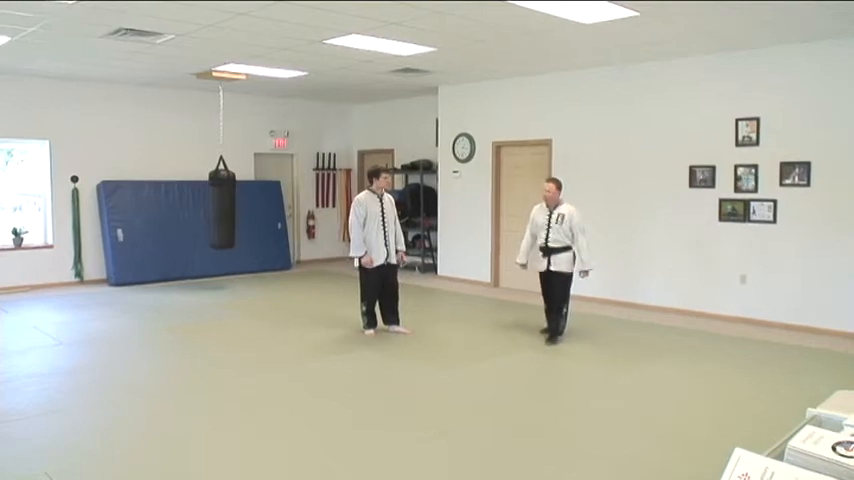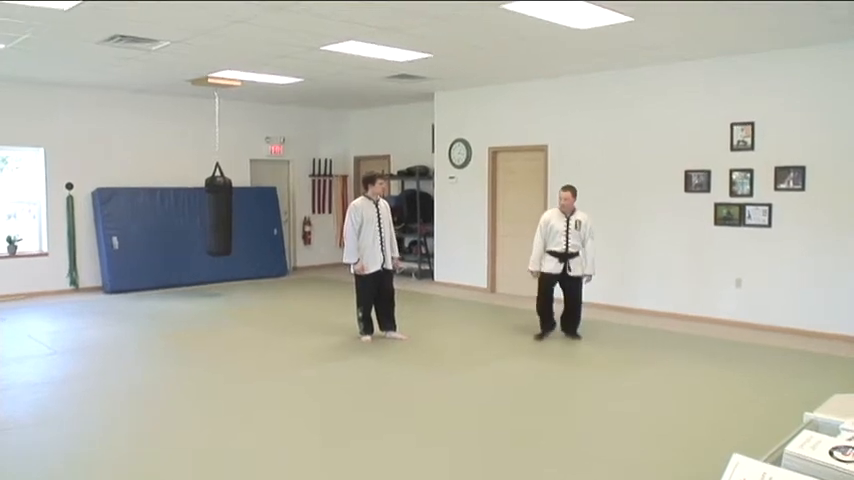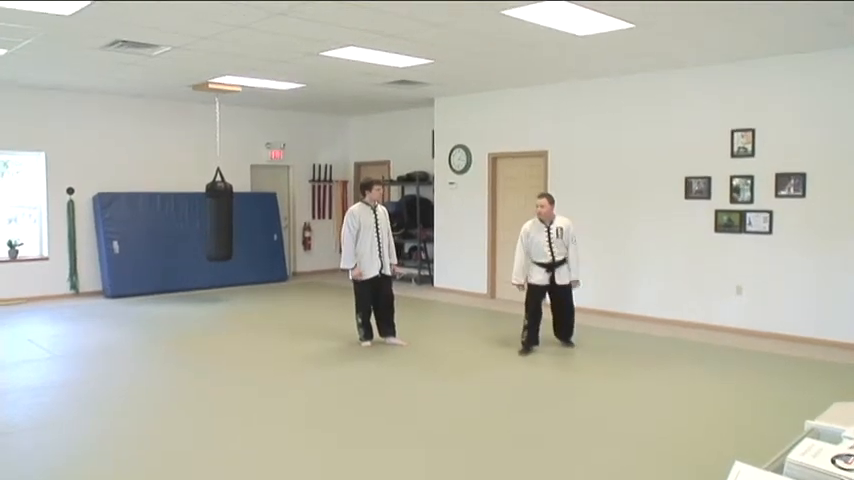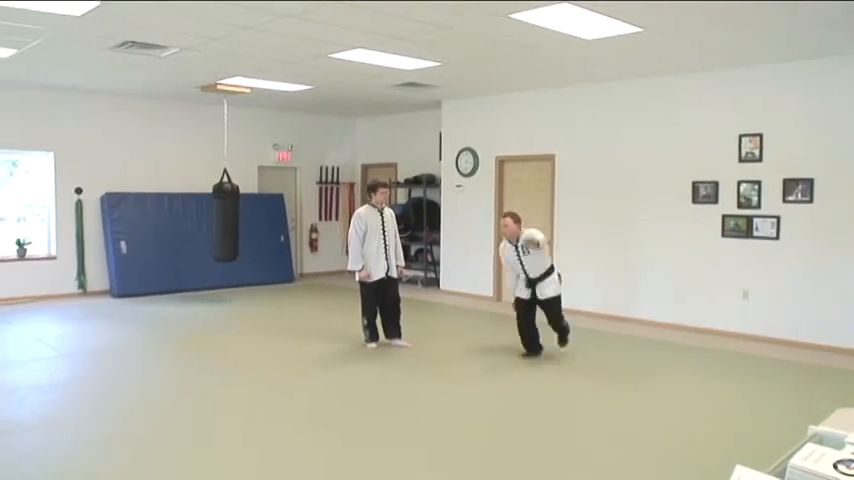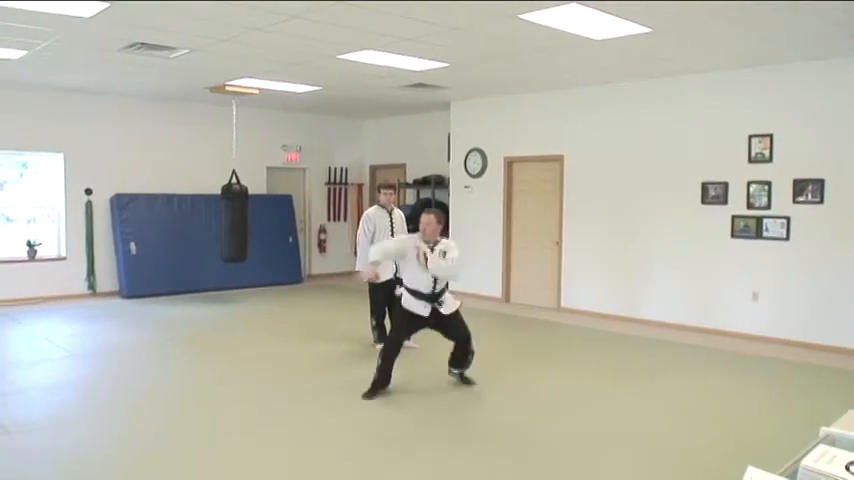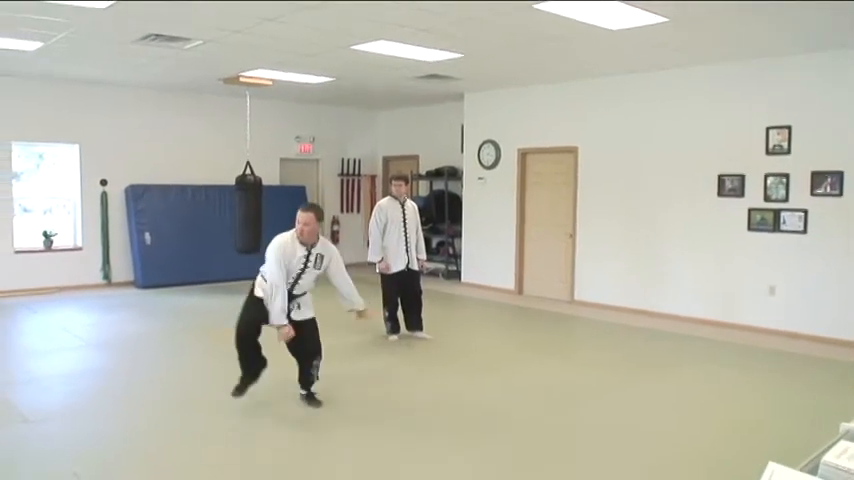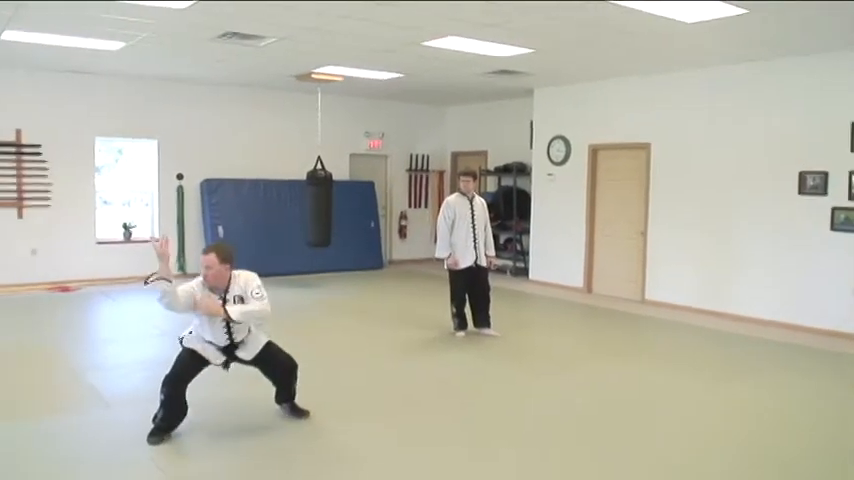
dt=0.7s
person 1, frame 1
left shoulder: (570, 212)
right shoulder: (537, 210)
left elbow: (580, 238)
right elbow: (530, 235)
left wrist: (584, 264)
right wrist: (523, 257)
left hip: (562, 259)
right hip: (544, 258)
left knee: (560, 297)
right knee: (548, 296)
left ankle: (555, 332)
right ankle: (552, 325)
person 1, frame 2
left shoulder: (583, 219)
right shoulder: (548, 216)
left elbow: (588, 245)
right elbow: (539, 241)
left wrist: (589, 269)
right wrist: (534, 265)
left hip: (573, 264)
right hip: (551, 262)
left knee: (574, 300)
right knee: (544, 296)
left ankle: (570, 329)
right ankle: (547, 327)
person 1, frame 3
left shoulder: (565, 224)
right shoulder: (528, 227)
left elbow: (572, 250)
right elbow: (521, 253)
left wrist: (574, 275)
right wrist: (518, 278)
left hip: (560, 272)
right hip: (538, 273)
left knee: (565, 307)
right knee: (532, 309)
left ankle: (564, 336)
right ankle: (529, 343)
person 1, frame 4
left shoulder: (530, 235)
right shoulder: (504, 248)
left elbow: (541, 239)
right elbow: (514, 271)
left wrist: (534, 241)
right wrist: (515, 293)
left hip: (547, 281)
right hip: (526, 285)
left knee: (554, 316)
right knee: (523, 319)
left ankle: (563, 332)
right ankle: (533, 348)
person 1, frame 5
left shoulder: (449, 247)
right shoulder: (408, 241)
left elbow: (450, 272)
right elbow: (382, 248)
left wrist: (427, 259)
right wrist: (374, 260)
left hip: (440, 302)
right hip: (414, 302)
left knee: (463, 337)
right knee: (394, 342)
left ankle: (457, 370)
right ankle: (380, 384)
person 1, frame 6
left shoulder: (327, 248)
right shoulder: (281, 244)
left elbow: (340, 277)
right elbow: (276, 286)
left wrist: (357, 304)
right wrist: (281, 322)
left hip: (296, 300)
right hip: (266, 293)
left knee: (310, 349)
right knee: (246, 332)
left ankle: (307, 390)
right ankle: (250, 374)
person 1, frame 7
left shoulder: (248, 280)
right shoulder: (196, 288)
left elbow: (263, 309)
right elbow: (171, 300)
left wrist: (224, 310)
right wrist: (164, 264)
left hip: (245, 342)
right hip: (207, 344)
left knee: (287, 367)
right knee: (175, 379)
left ankle: (286, 402)
right ankle: (164, 425)
person 2, frame 1
left shoulder: (389, 199)
right shoulder: (361, 200)
left elbow: (395, 224)
right elbow: (356, 228)
left wrist: (400, 248)
right wrist: (362, 254)
left hip: (389, 255)
right hip: (370, 256)
left knee: (391, 290)
right knee: (369, 292)
left ankle: (392, 322)
right ankle: (369, 324)
person 2, frame 2
left shoulder: (384, 205)
right shoulder: (357, 206)
right elbow: (350, 234)
left wrist: (394, 255)
right wrist: (355, 260)
left hip: (384, 260)
right hip: (366, 262)
left knee: (387, 295)
right knee: (365, 298)
left ankle: (389, 328)
right ankle: (366, 331)
person 2, frame 3
left shoulder: (383, 211)
right shoulder: (354, 212)
left elbow: (388, 237)
right elbow: (348, 240)
left wrist: (392, 261)
right wrist: (352, 266)
left hip: (383, 266)
right hip: (363, 268)
left knee: (386, 301)
right knee: (364, 304)
left ankle: (388, 334)
right ankle: (366, 336)
person 2, frame 4
left shoulder: (390, 213)
right shoulder: (361, 214)
left elbow: (395, 239)
right elbow: (354, 242)
left wrist: (399, 263)
right wrist: (360, 267)
left hip: (389, 268)
right hip: (370, 269)
left knee: (392, 303)
right knee: (370, 306)
left ankle: (394, 335)
right ankle: (371, 337)
person 2, frame 5
left shoulder: (399, 214)
right shoulder: (370, 215)
right elbow: (363, 242)
right wrist: (367, 268)
left hip: (398, 269)
right hip: (379, 270)
right knee: (378, 307)
right ankle: (380, 339)
person 2, frame 6
left shoulder: (412, 206)
right shoulder: (382, 206)
left elbow: (418, 232)
right elbow: (375, 233)
left wrist: (421, 256)
right wrist: (379, 259)
left hip: (411, 260)
right hip: (390, 261)
left knee: (414, 295)
right knee: (391, 298)
left ankle: (415, 327)
right ankle: (393, 330)
person 2, frame 7
left shoulder: (481, 202)
right shoulder: (450, 202)
left elbow: (486, 229)
right elbow: (443, 229)
left wrist: (490, 253)
right wrist: (447, 255)
left hip: (479, 257)
right hip: (458, 257)
left knee: (482, 292)
right knee: (458, 295)
left ankle: (482, 324)
right ankle: (460, 326)
